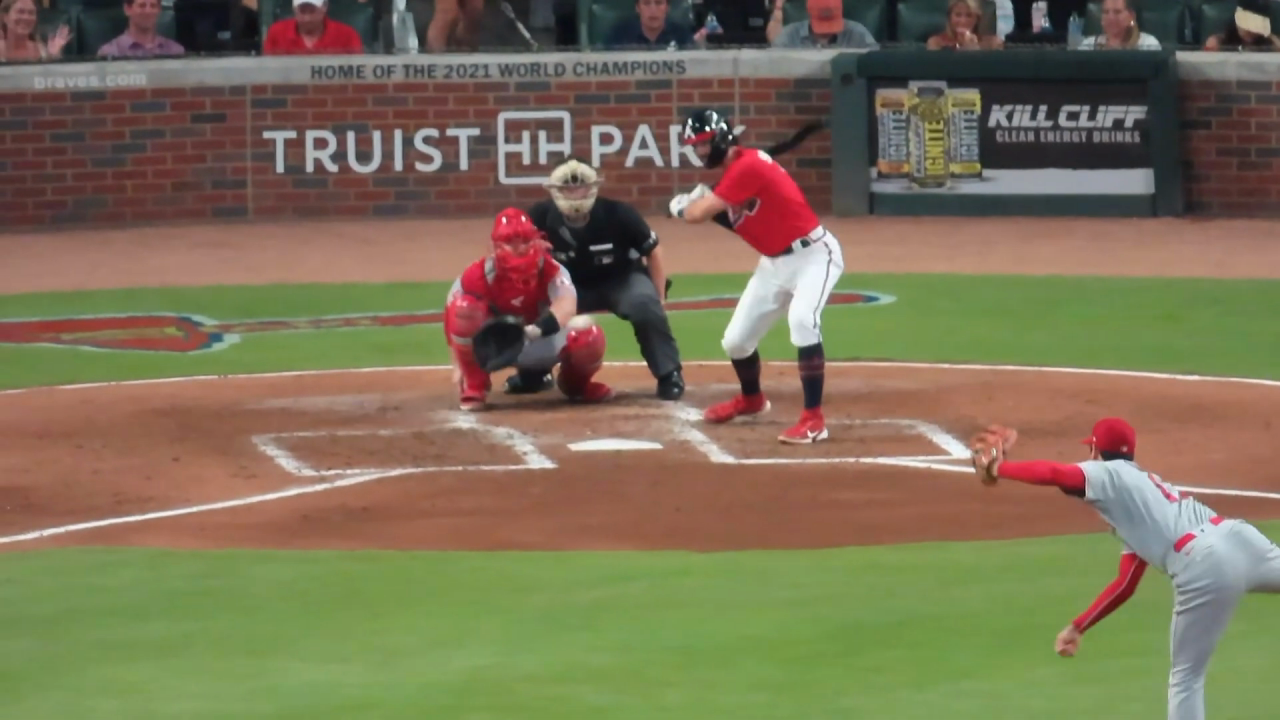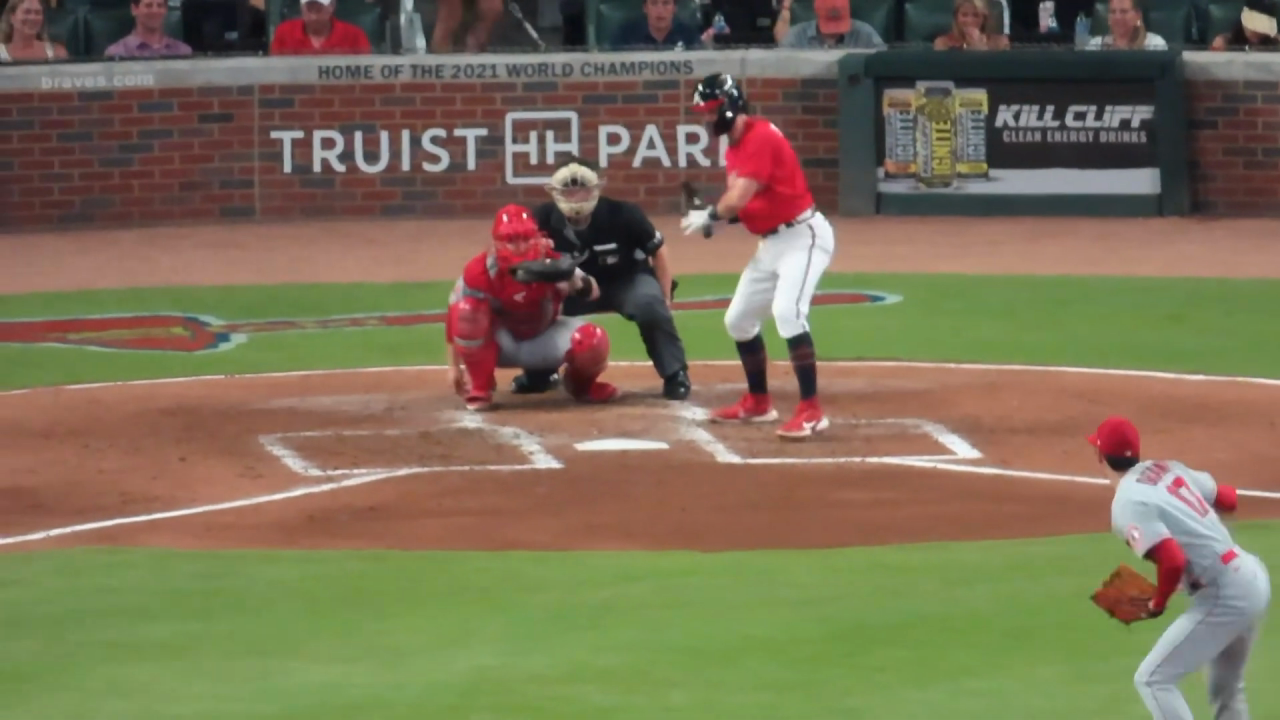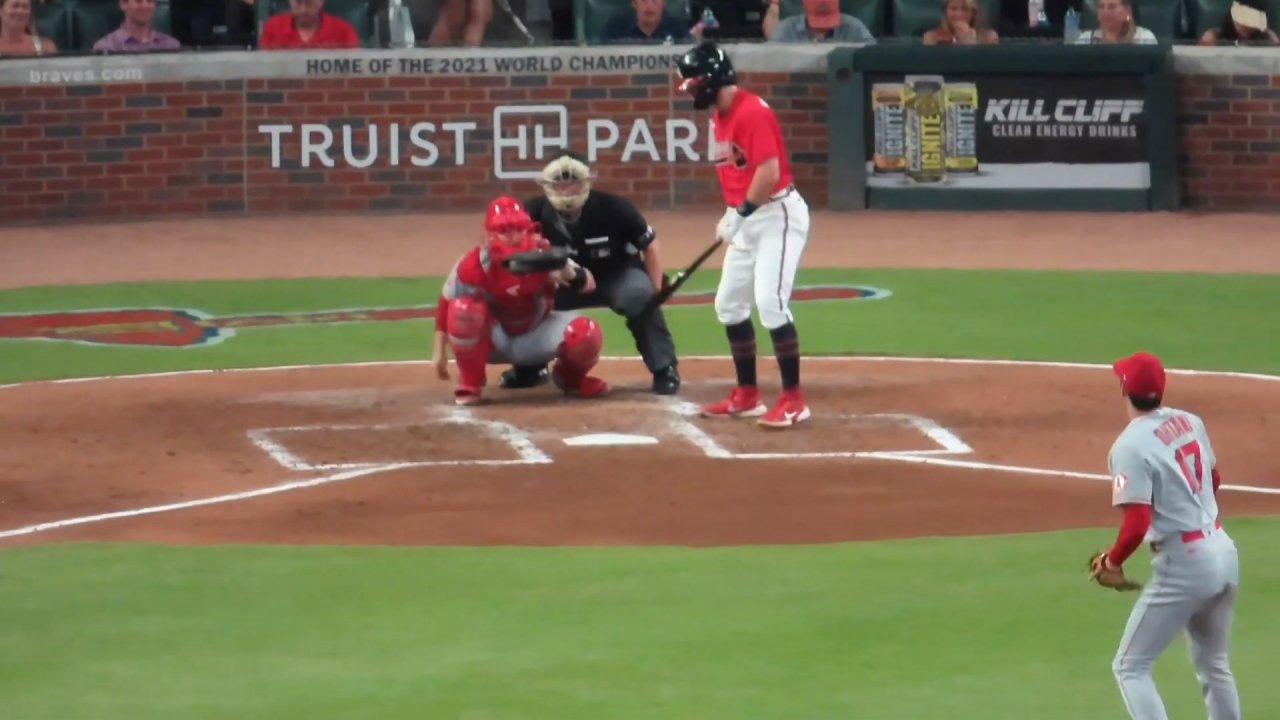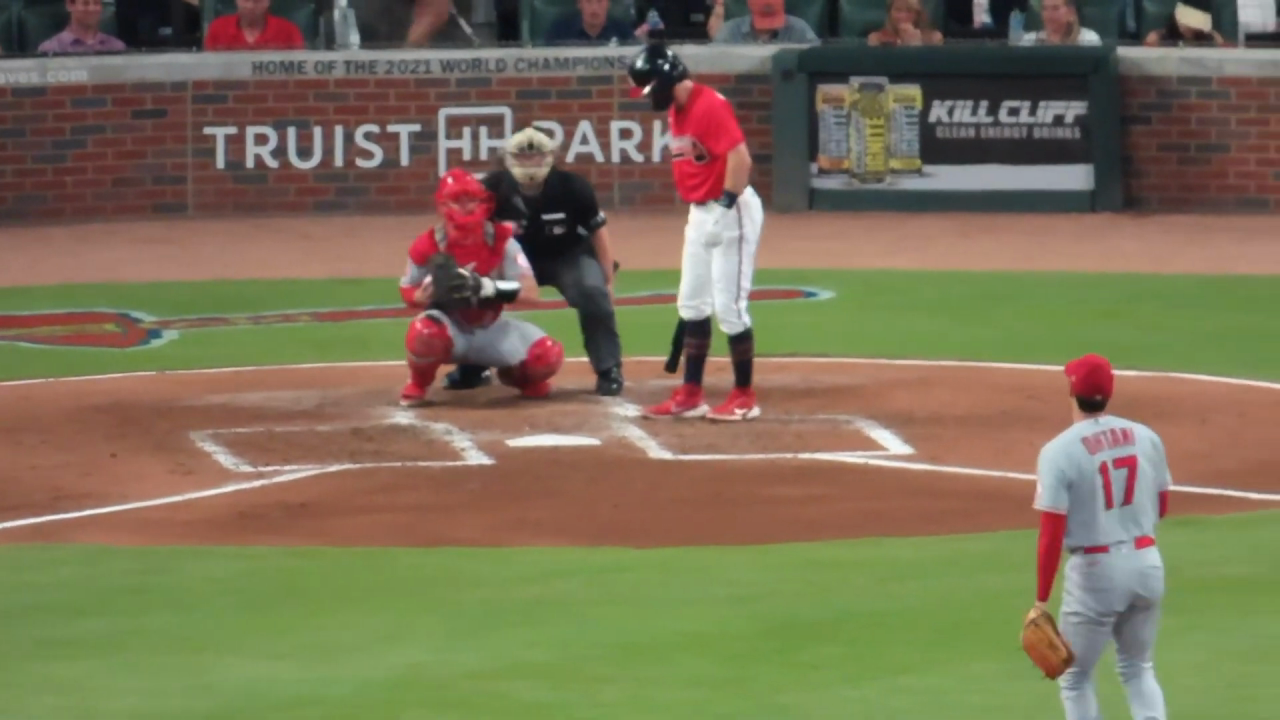
dt=0.3s
person 1, frame 1
left shoulder: (747, 164)
right shoulder: (730, 179)
left elbow: (704, 211)
right elbow: (737, 222)
left wrist: (682, 207)
right wrist: (699, 203)
left hip: (815, 254)
right hip: (775, 263)
left knee: (802, 321)
right knee: (736, 340)
left ankle: (813, 419)
right ankle: (750, 398)
person 1, frame 2
left shoulder: (761, 135)
right shoulder: (732, 149)
left elbow: (740, 197)
left wrist: (708, 216)
right wrist: (711, 217)
left hip: (805, 236)
right hip: (771, 243)
left knee: (787, 311)
right knee: (738, 319)
left ankle: (810, 409)
right ankle: (758, 401)
person 1, frame 3
left shoulder: (752, 110)
right shoulder: (721, 114)
left elbow: (771, 172)
left wrist: (739, 213)
right wrist: (734, 214)
left hip: (776, 213)
right hip: (749, 218)
left knee: (769, 301)
right knee: (729, 305)
left ankle: (793, 399)
right ankle: (746, 396)
person 1, frame 4
left shoulder: (710, 105)
right shoulder: (676, 109)
left elbow: (740, 159)
left wrist: (723, 210)
right wrist: (705, 213)
left hip: (731, 212)
right hip: (701, 213)
left knee: (728, 307)
right knee: (692, 303)
left ankle: (744, 396)
right ankle: (690, 396)
person 2, frame 1
left shoulder: (1106, 473)
right shoulder: (1142, 481)
left elbow: (1059, 475)
right elbow: (1125, 583)
left wrist: (999, 468)
left hip: (1203, 569)
left knee: (1185, 678)
person 2, frame 2
left shoulder: (1128, 504)
right shoulder: (1169, 470)
left elbow: (1175, 561)
right elbow: (1229, 500)
left wrist: (1157, 603)
right wrist: (1219, 485)
left hip: (1229, 593)
right hip: (1251, 576)
left knee: (1154, 681)
right knee: (1224, 691)
person 2, frame 3
left shoulder: (1130, 446)
right shoulder: (1190, 422)
left elbow: (1136, 526)
left wrist: (1112, 560)
left hip: (1184, 563)
right hip: (1223, 552)
left knee: (1130, 667)
right knee: (1214, 664)
person 2, frame 4
left shoulder: (1058, 451)
right shoulder: (1147, 437)
left elbow: (1052, 533)
right elbow: (1161, 507)
left wrist: (1041, 601)
left hip: (1095, 573)
right hip: (1147, 565)
left knee: (1076, 681)
right knee: (1136, 669)
person 3, frame 1
left shoulder: (619, 214)
right shoulder: (540, 217)
left elbow: (652, 252)
left wrist: (659, 299)
left hip: (621, 278)
right hip: (571, 284)
left knee: (644, 306)
left ankle: (669, 375)
right ankle: (534, 373)
person 3, frame 2
left shoulder: (623, 214)
right shoulder: (544, 218)
left elbow: (657, 251)
left wrist: (665, 299)
left hip: (628, 279)
left knee: (649, 306)
left ankle: (675, 374)
right ankle: (540, 373)
person 3, frame 3
left shoulder: (614, 208)
right shoulder: (535, 212)
left elbow: (649, 246)
left wrist: (657, 292)
left hip: (619, 272)
left knee: (640, 299)
left ankle: (664, 369)
right ankle: (530, 367)
person 3, frame 4
left shoulder: (572, 186)
right shoulder: (493, 187)
left elbow: (598, 230)
left wrist: (608, 280)
left hip: (570, 254)
left knee: (592, 293)
left ankle: (609, 369)
right ankle: (473, 368)
person 4, frame 1
left shoulder: (551, 270)
right shoulder: (478, 276)
left elbow: (567, 307)
right elbow: (454, 317)
left wrist: (532, 331)
right wrist: (459, 367)
left hip: (541, 344)
left knee: (590, 339)
right knee: (464, 308)
left ankle: (575, 384)
right ankle: (476, 388)
person 4, frame 2
right shoulder: (478, 271)
left elbow: (592, 291)
right elbow: (455, 314)
left wrist: (576, 282)
right wrist: (453, 366)
left hip: (544, 341)
right hip: (501, 344)
left knee: (593, 342)
right knee: (466, 310)
left ankle: (580, 383)
right ankle: (481, 388)
person 4, frame 3
right shoulder: (471, 264)
left elbow: (587, 284)
right elbow: (446, 305)
left wrist: (567, 275)
right wrist: (439, 351)
left hip: (536, 336)
right hip: (493, 338)
left knee: (586, 333)
right knee: (462, 311)
left ankle: (569, 378)
right ankle: (471, 383)
person 4, frame 4
left shoulder: (501, 239)
right shoulder: (426, 246)
left elbow: (530, 290)
right elbow: (409, 293)
left wrist: (488, 287)
right wrist: (426, 293)
left hip: (491, 331)
right hip: (448, 333)
left knee: (549, 356)
right knee: (424, 333)
left ankle: (516, 375)
right ankle: (418, 384)
